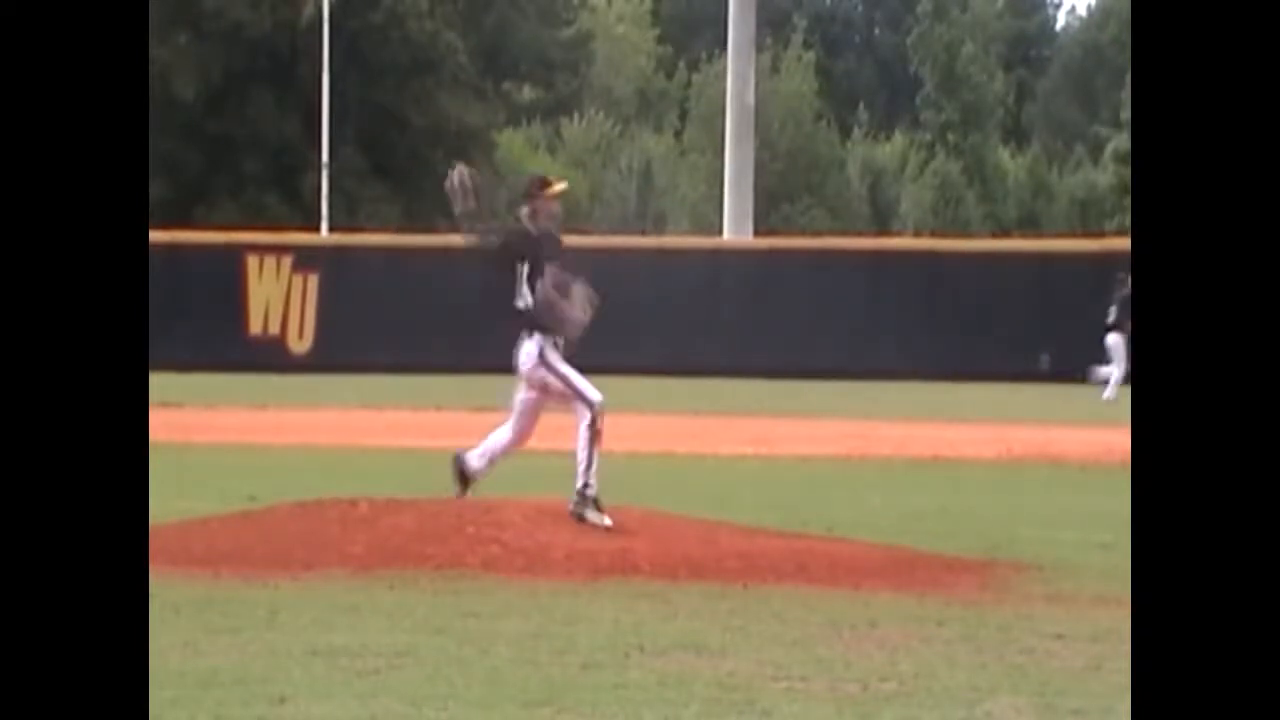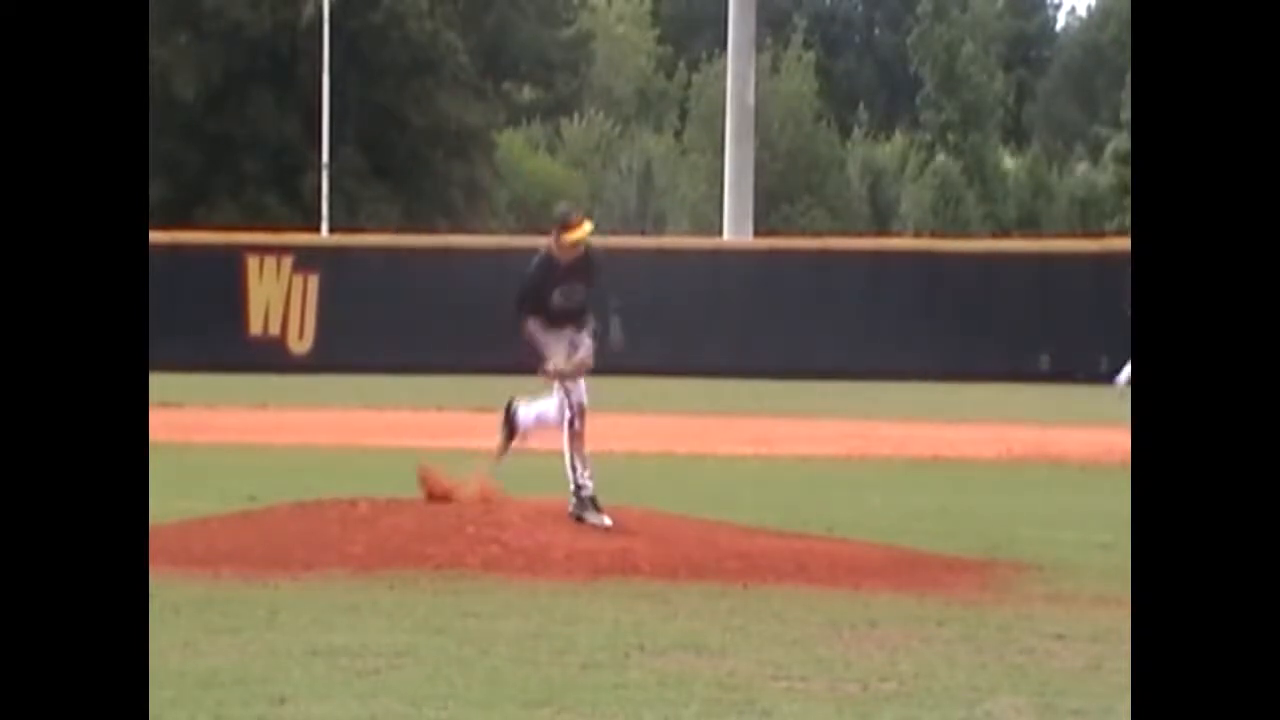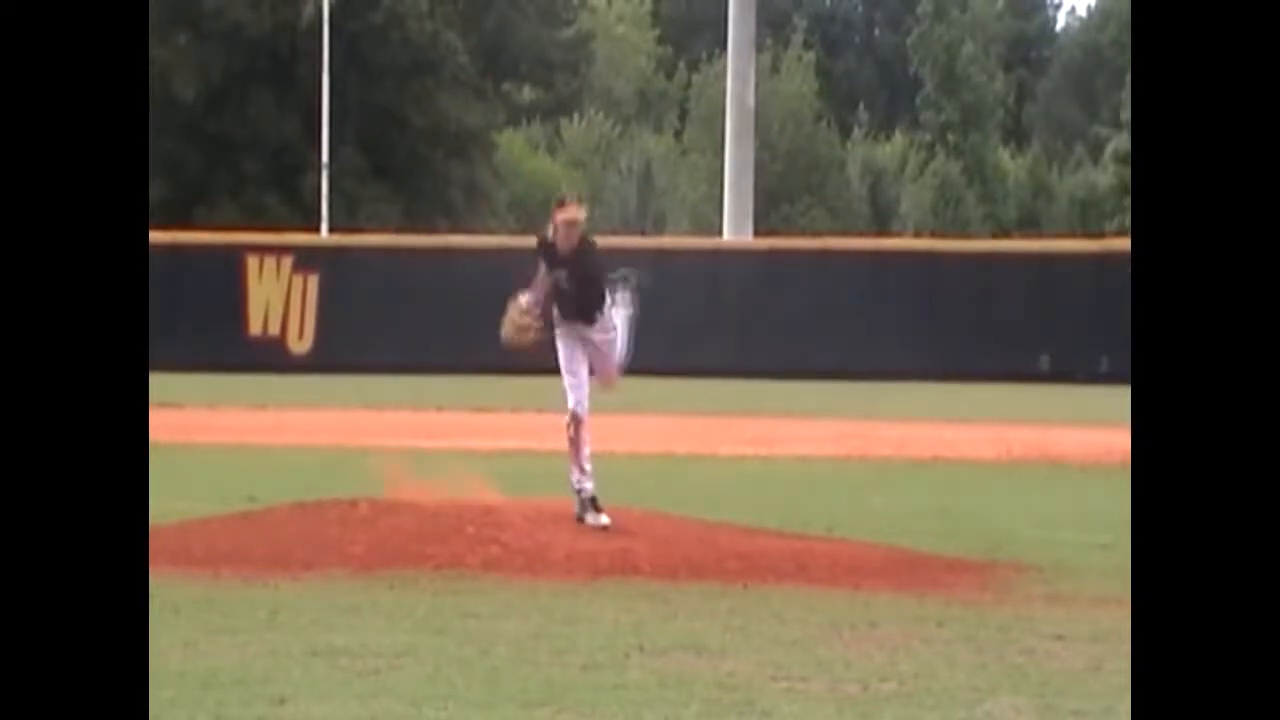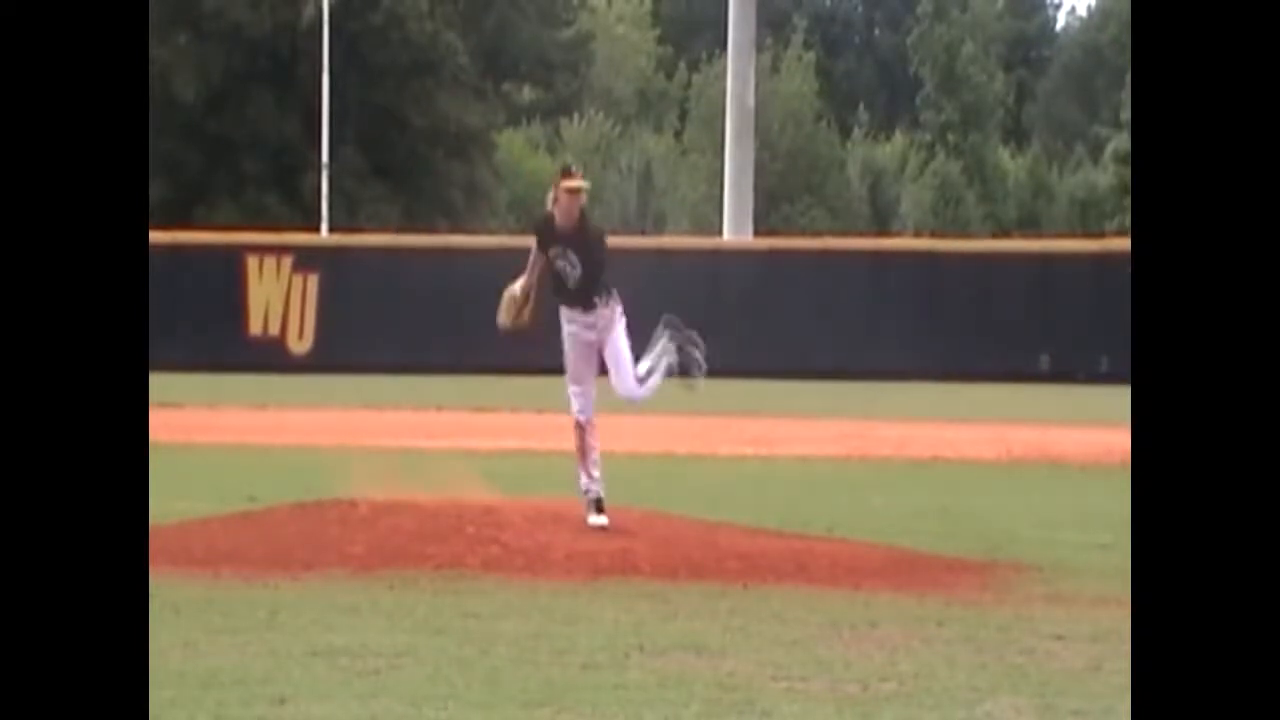
dt=0.2s
person 1, frame 1
left shoulder: (518, 239)
right shoulder: (543, 243)
left elbow: (489, 242)
left hip: (534, 349)
right hip: (540, 350)
left knee: (518, 431)
right knee: (591, 405)
left ankle: (469, 465)
right ankle: (585, 497)
person 1, frame 2
left shoulder: (588, 261)
right shoulder: (539, 270)
right elbow: (526, 316)
right wrist: (550, 353)
left hip: (580, 333)
right hip: (555, 337)
left knee: (566, 411)
right knee: (575, 405)
left ankle: (519, 416)
right ankle: (582, 496)
person 1, frame 3
left shoulder: (590, 260)
right shoulder: (546, 242)
left elbow: (586, 312)
right wrist: (534, 294)
left hip: (598, 323)
right hip: (568, 326)
left knee: (610, 376)
right knee: (578, 407)
right ankle: (585, 496)
person 1, frame 4
left shoulder: (592, 235)
right shoulder: (545, 223)
left elbow: (599, 292)
right wrist: (528, 281)
left hip: (604, 313)
right hip: (573, 318)
left knee: (632, 389)
right knee: (582, 411)
left ankle: (671, 346)
right ankle: (592, 496)
